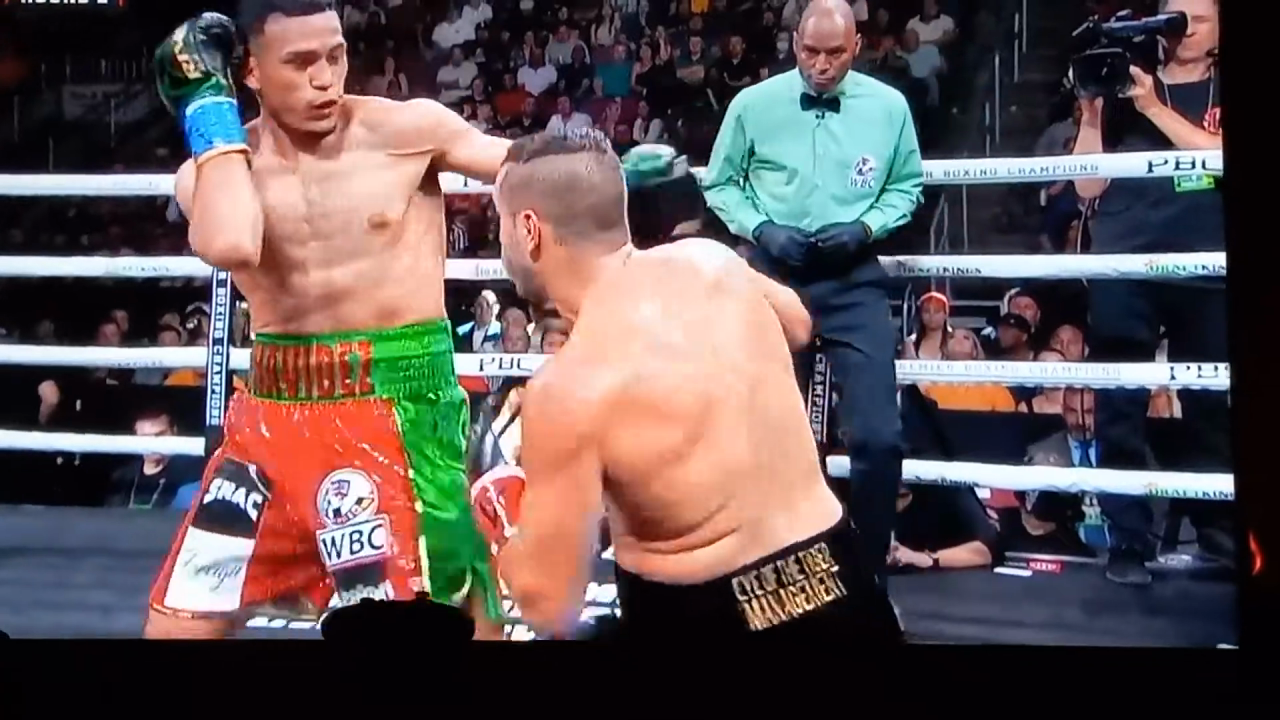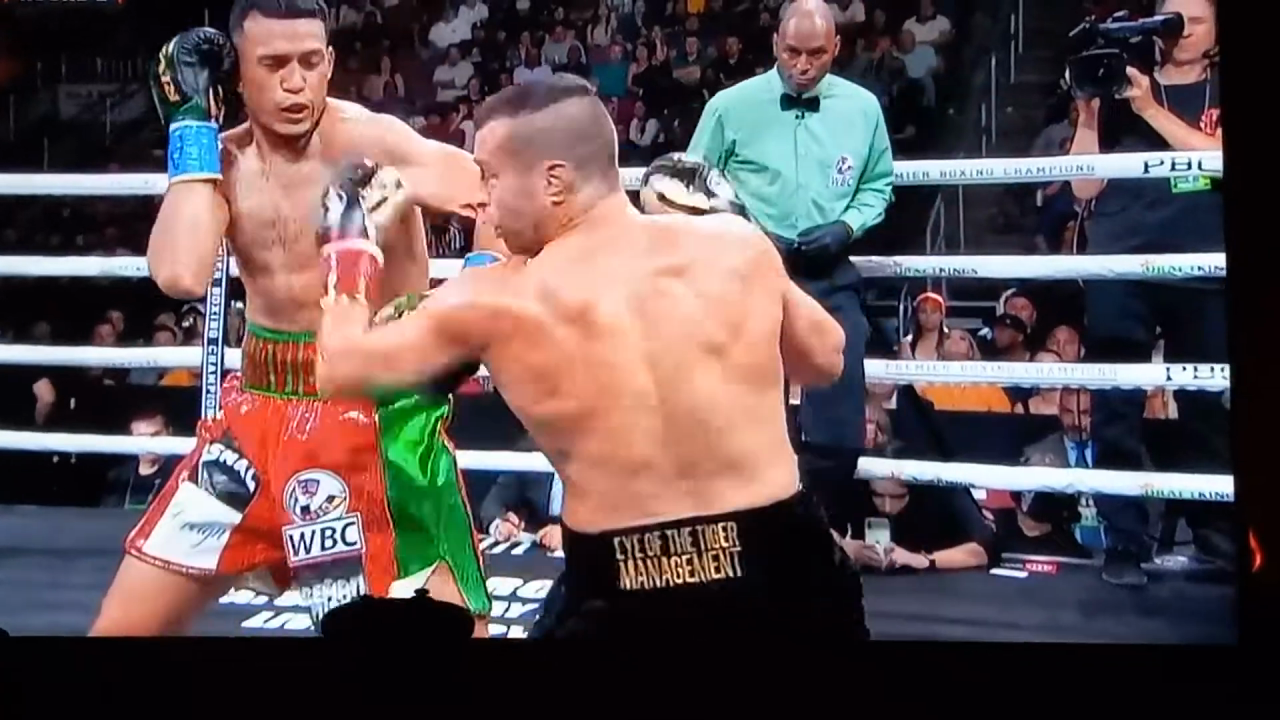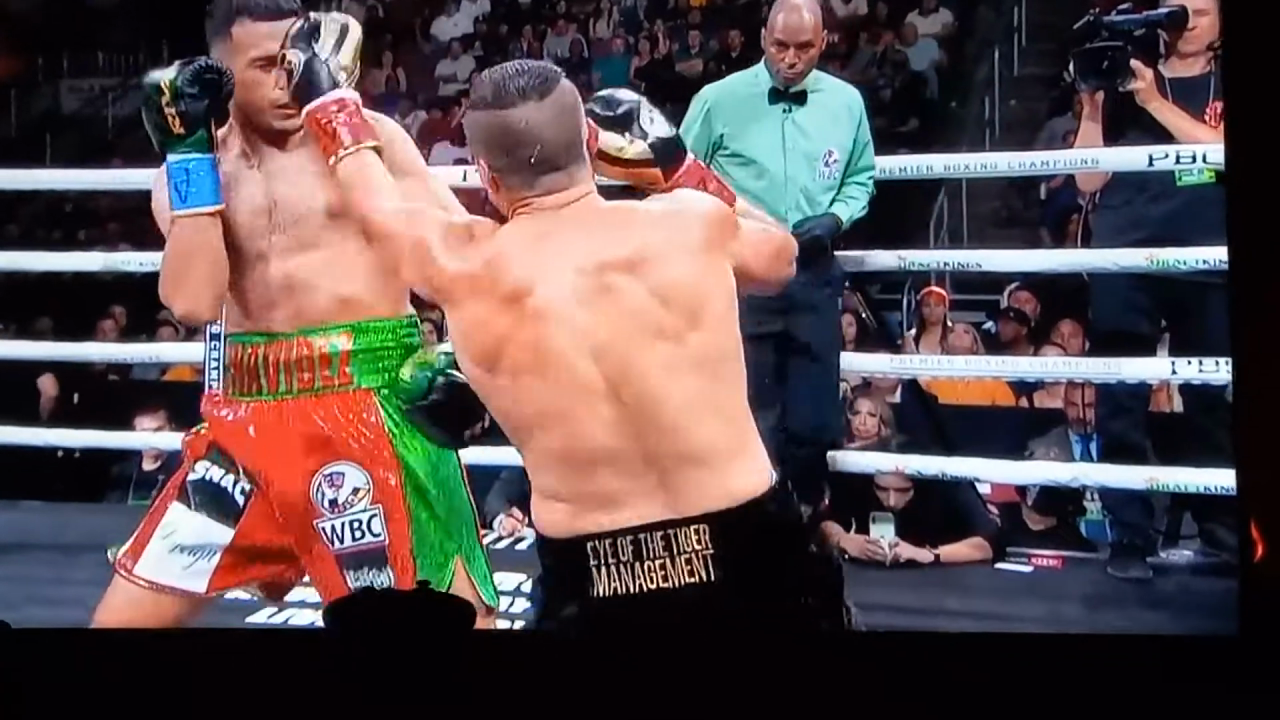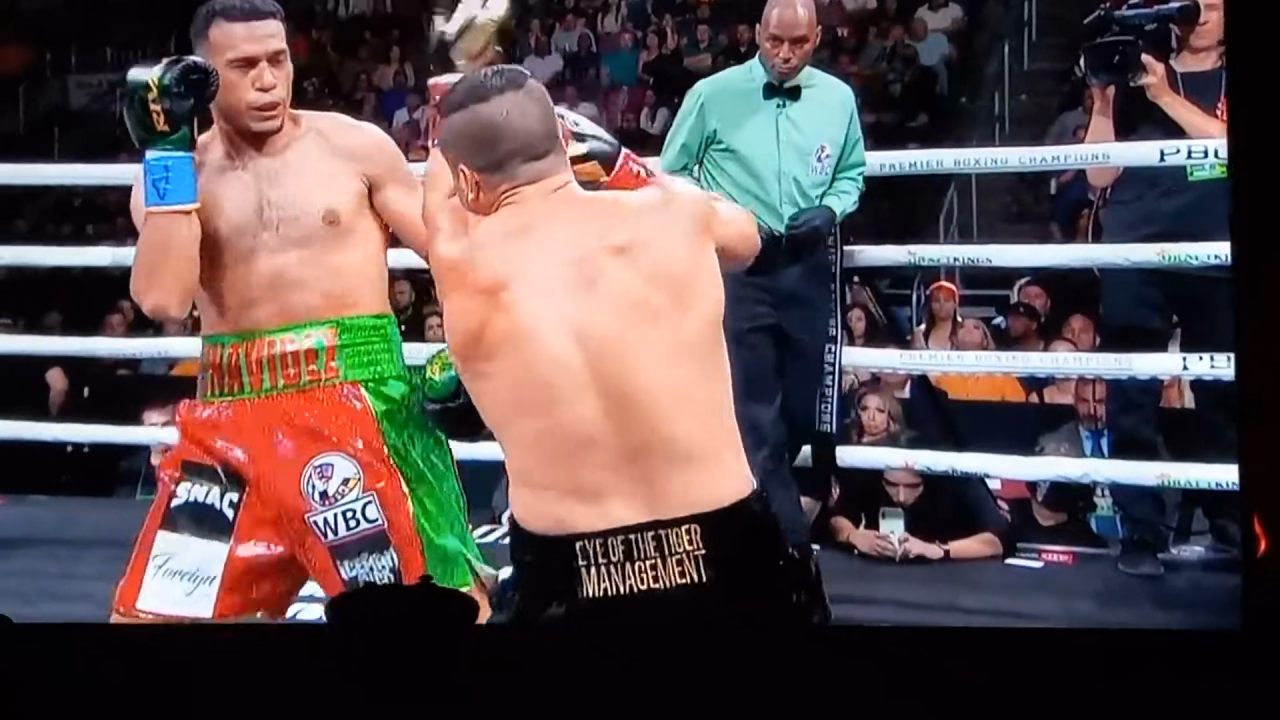
dt=0.2s
person 1, frame 1
left shoulder: (408, 128)
right shoulder: (218, 159)
right elbow: (231, 245)
right wrist: (208, 102)
left hip: (401, 412)
right hip: (274, 419)
right knee: (178, 624)
person 1, frame 2
left shoulder: (369, 139)
right shoulder: (220, 160)
right elbow: (181, 275)
right wrist: (190, 123)
left hip: (373, 413)
right hip: (261, 409)
right knee: (123, 623)
person 1, frame 3
left shoulder: (363, 136)
right shoulder: (192, 173)
right elbow: (192, 302)
right wrist: (187, 151)
left hip: (369, 408)
right hip: (249, 419)
right knee: (126, 615)
person 1, frame 4
left shoulder: (355, 146)
right shoulder: (173, 177)
right elbow: (163, 300)
right wrist: (165, 151)
left hip: (357, 407)
right hip: (229, 424)
left knee: (460, 612)
right knee: (148, 614)
person 2, frame 1
left shoulder: (1216, 91)
right shoulder: (1124, 89)
left elbow: (1217, 157)
right elbow: (1089, 185)
left wrist: (1154, 108)
right wrist: (1092, 112)
left hip: (1204, 269)
left knee: (1210, 406)
right knee: (1121, 407)
left ankle: (1218, 531)
right ankle: (1129, 540)
person 2, frame 2
left shoulder: (1216, 92)
right shoulder: (1121, 92)
left elbow: (1218, 159)
right elbow: (1084, 186)
left wrist: (1150, 110)
right wrist: (1088, 114)
left hip: (1201, 271)
left knee: (1207, 406)
right knee: (1116, 409)
left ankle: (1215, 532)
right ankle: (1124, 541)
person 2, frame 3
left shoulder: (1219, 85)
right shoulder: (1125, 84)
left elbow: (1221, 152)
right elbow: (1089, 179)
left wrist: (1154, 103)
right wrist: (1093, 107)
left hip: (1204, 264)
left knee: (1210, 399)
right knee: (1121, 402)
left ankle: (1221, 526)
right ankle: (1129, 535)
person 2, frame 4
left shoulder: (1223, 82)
right shoulder: (1135, 80)
left elbow: (1224, 145)
right elbow: (1101, 174)
left wrist: (1165, 97)
right wrist: (1103, 103)
left hip: (1214, 260)
left knee: (1221, 395)
right knee: (1132, 398)
left ankle: (1229, 523)
right ankle: (1141, 531)
person 3, frame 1
left shoulder: (888, 106)
right shoulder: (752, 106)
left elbow: (906, 186)
right elbow: (719, 185)
left wrist: (866, 225)
right wrist: (762, 228)
left hip: (855, 284)
right hip: (773, 279)
left knee: (878, 435)
left ankle: (865, 567)
person 3, frame 2
left shoulder: (862, 107)
right shoulder: (730, 107)
left elbow: (878, 184)
left wrist: (848, 226)
left hip: (830, 282)
left knee: (839, 438)
person 3, frame 3
left shoulder: (847, 103)
right shoulder: (718, 101)
left elbow: (862, 177)
left wrist: (836, 218)
left hip: (816, 276)
left knee: (813, 426)
right knee: (756, 424)
person 3, frame 4
left shoulder: (839, 98)
right shoulder: (712, 96)
left elbow: (852, 174)
right elbow: (671, 174)
left wrist: (831, 210)
left hip: (806, 270)
right hip: (736, 271)
left knee: (798, 419)
right knee: (758, 425)
person 4, frame 1
left shoulder: (570, 389)
right shoulder: (708, 262)
left elbow: (548, 604)
right elbow: (794, 323)
left wrist: (496, 490)
left hip: (705, 620)
person 4, frame 2
left shoulder: (498, 303)
right shoulder: (735, 245)
left elbow: (341, 369)
right elbow: (826, 360)
left hip: (629, 594)
right hip: (784, 566)
person 4, frame 3
left shoulder: (462, 267)
right shoulder: (692, 221)
left elbow: (372, 195)
right elbow: (778, 258)
left wrist: (328, 100)
right wrist: (678, 166)
left hip: (598, 591)
right hip: (755, 563)
person 4, frame 4
left shoulder: (459, 259)
right shoulder: (674, 211)
left elbow: (442, 181)
right elbow: (743, 236)
left wrist: (455, 112)
left hip: (568, 589)
right hip: (734, 566)
